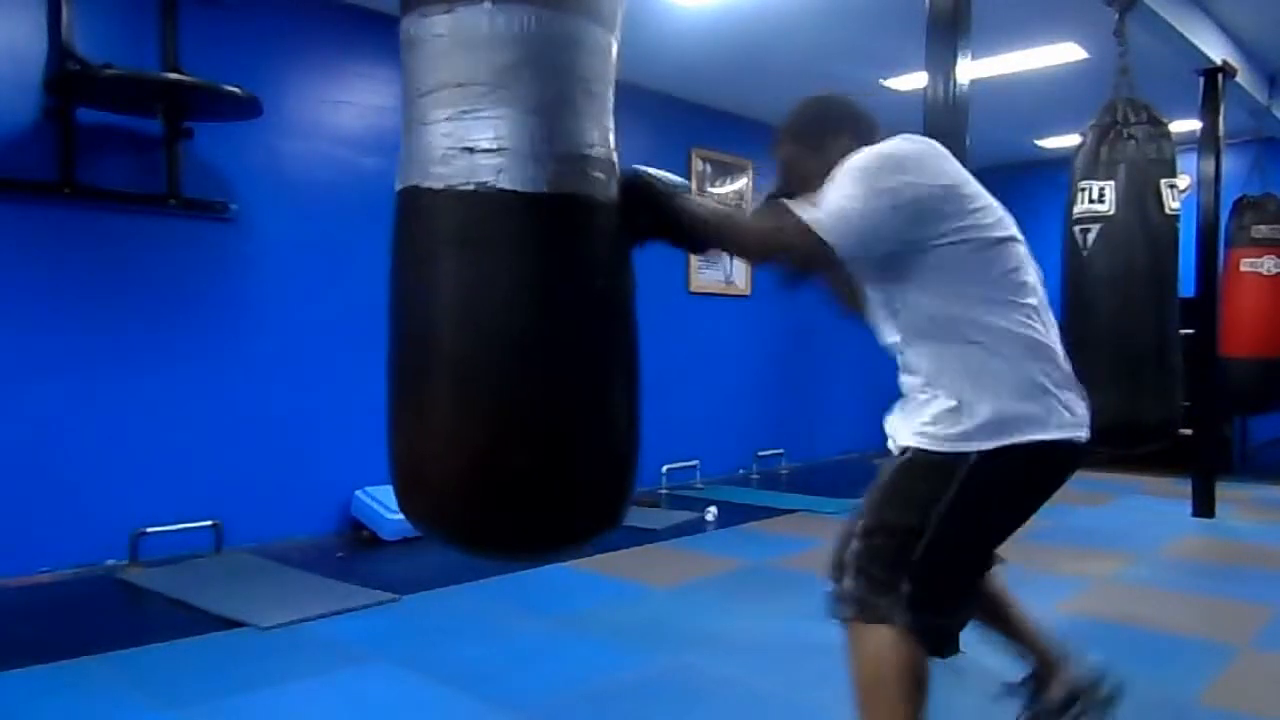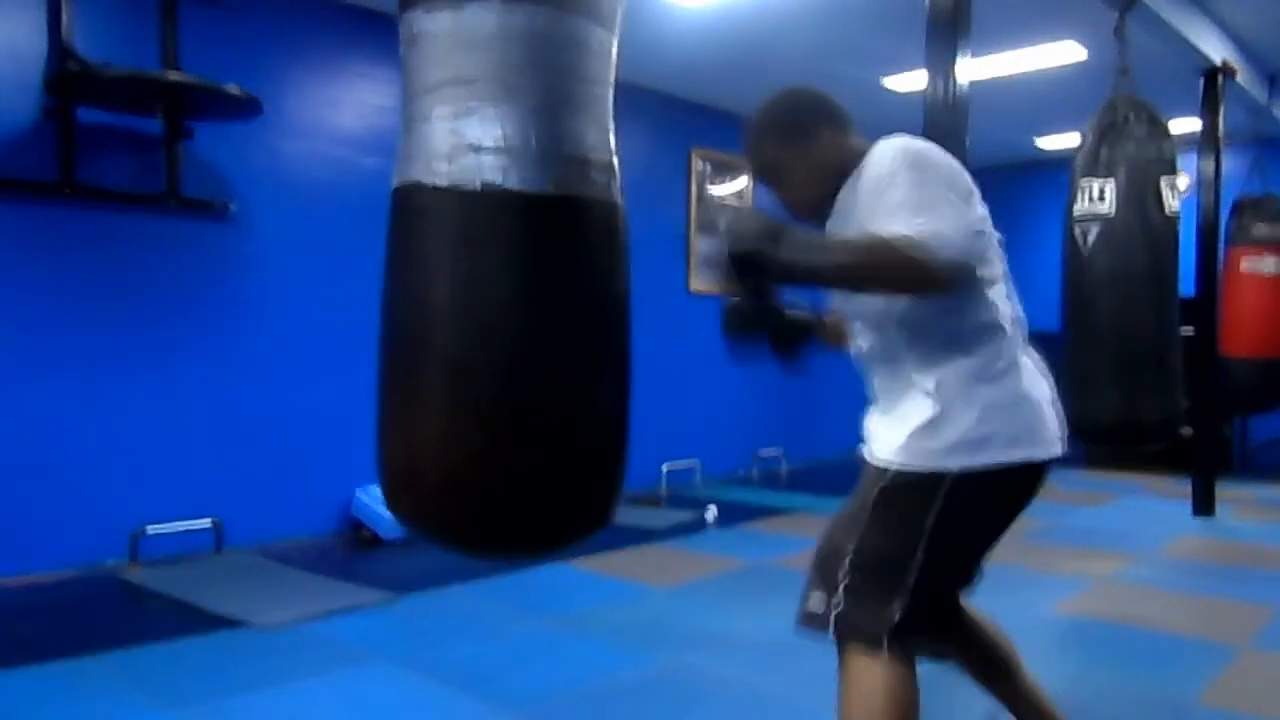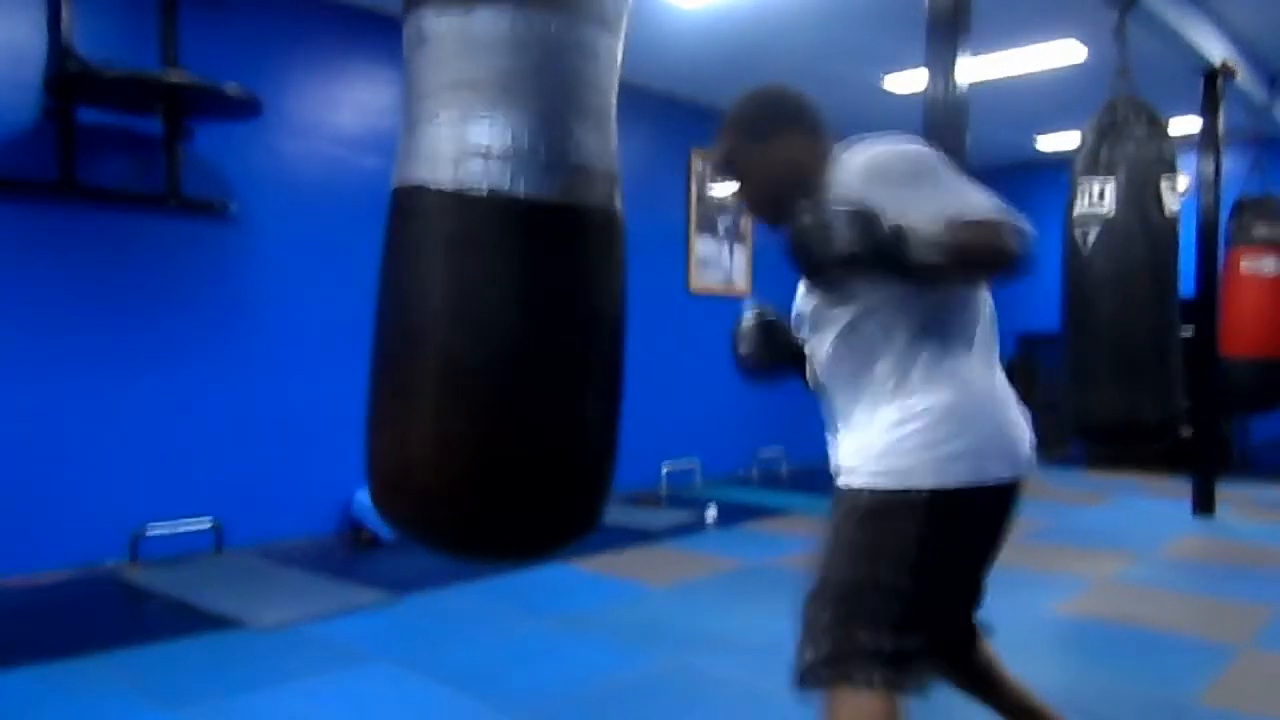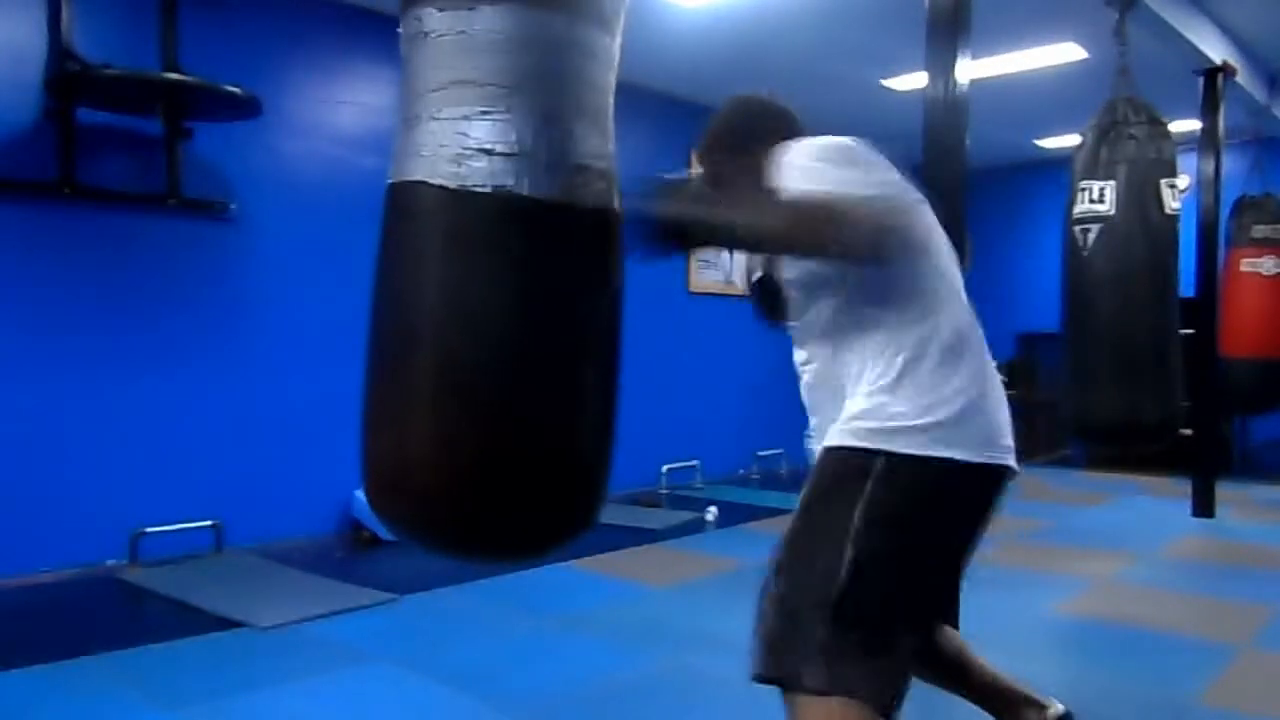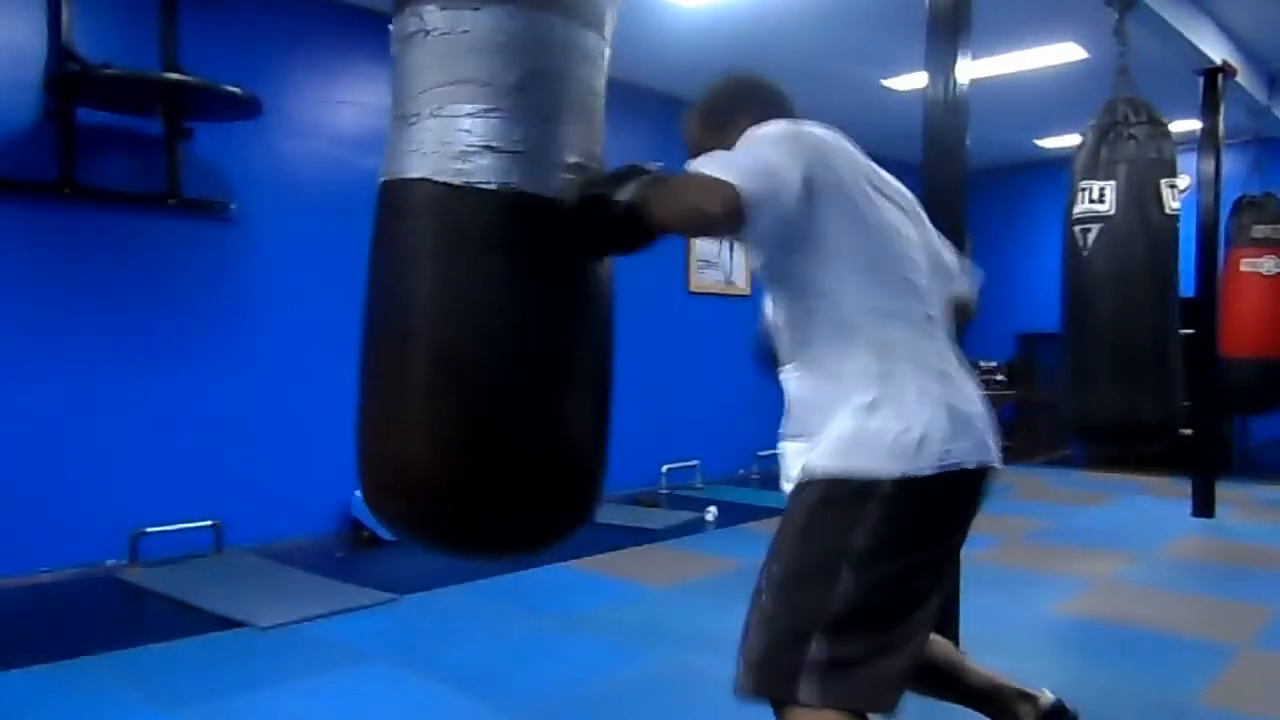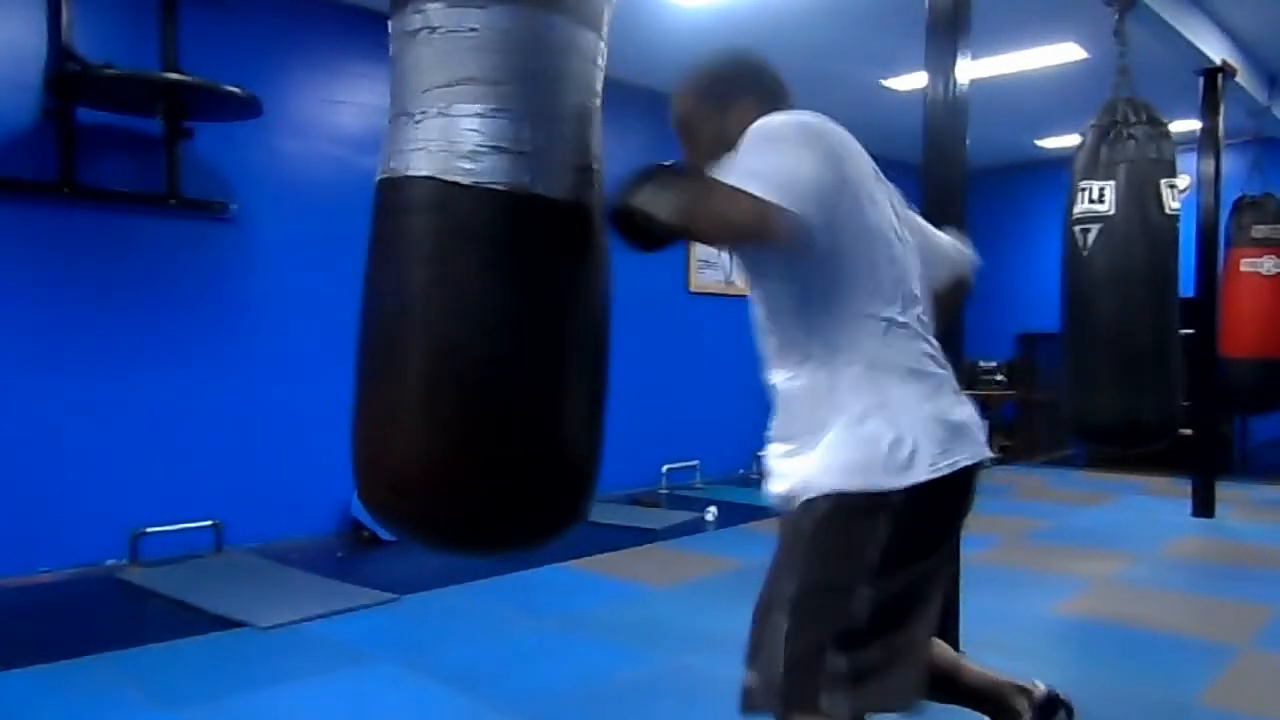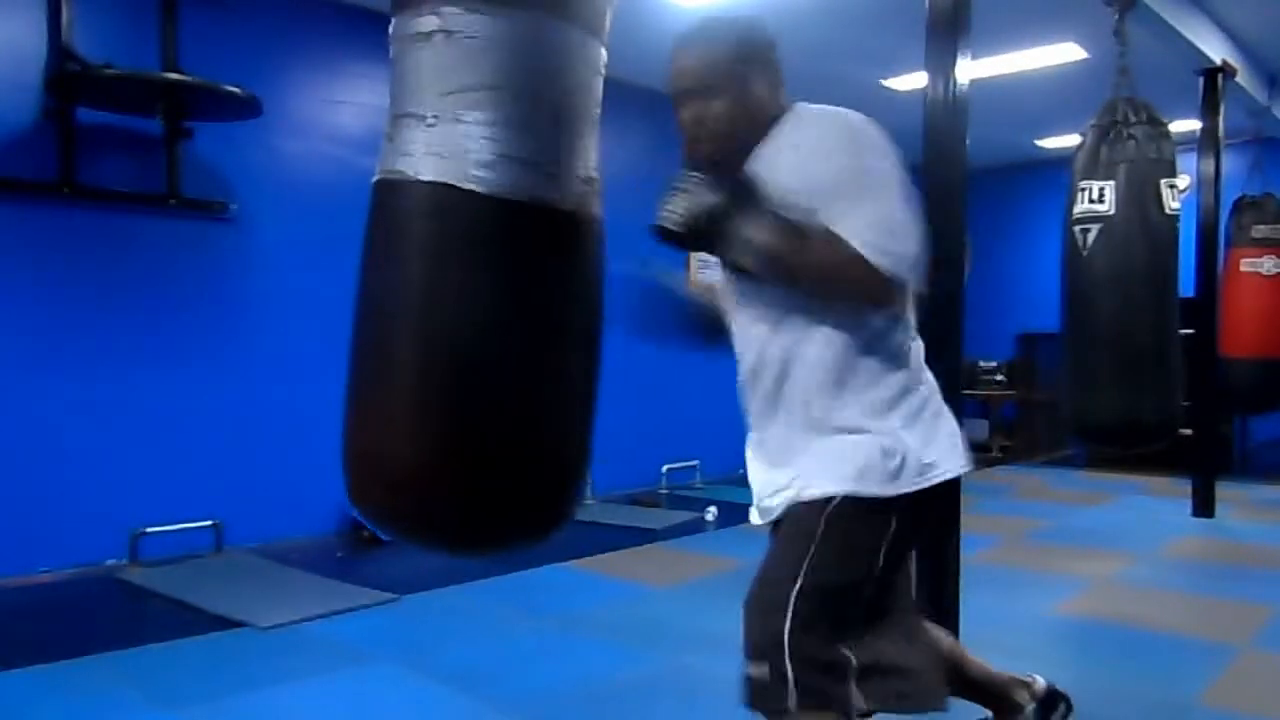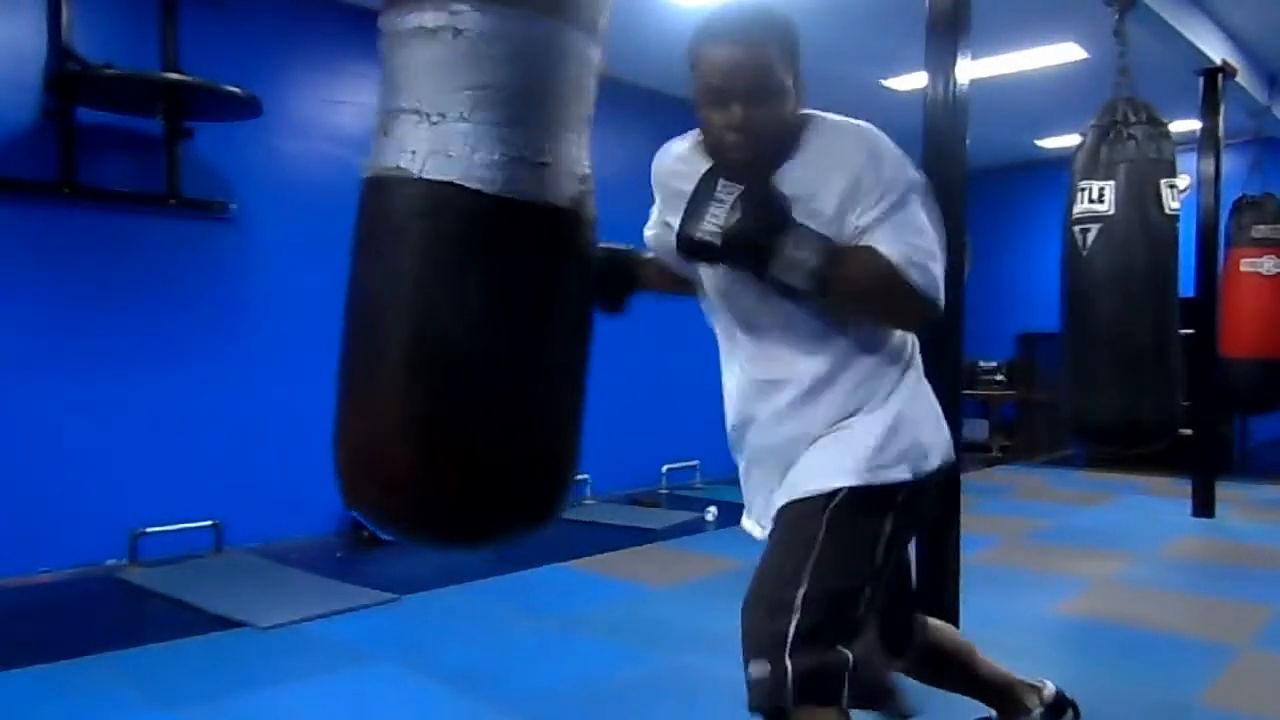
dt=0.2s
person 1, frame 1
left shoulder: (893, 163)
right shoulder: (911, 188)
left elbow: (803, 245)
right elbow: (874, 300)
left wrist: (674, 213)
left hip: (990, 420)
right hip: (1009, 417)
left knee: (878, 590)
right knee: (932, 568)
person 1, frame 2
left shoulder: (903, 165)
right shoulder: (856, 205)
left elbow: (937, 269)
right elbow: (879, 328)
left wrist: (785, 254)
left hip: (968, 434)
right hip: (958, 433)
left knee: (866, 619)
right knee: (918, 603)
person 1, frame 3
left shoulder: (882, 169)
right shoulder: (819, 213)
left elbow: (1004, 243)
left wrist: (894, 247)
right wrist: (783, 345)
left hip: (930, 453)
right hip: (961, 449)
left knee: (853, 653)
right knee: (927, 625)
person 1, frame 4
left shoulder: (822, 157)
right shoulder: (839, 177)
left elbow: (864, 230)
left wrist: (707, 212)
right wrist: (796, 306)
left hip: (906, 436)
left knee: (815, 658)
right knee: (896, 632)
person 1, frame 5
left shoulder: (784, 142)
right shoulder: (869, 183)
left elbow: (708, 204)
right elbow: (957, 292)
left wrist: (633, 196)
left hip: (887, 446)
right hip: (926, 440)
left knee: (797, 665)
right knee: (873, 641)
person 1, frame 6
left shoulder: (786, 134)
right shoulder: (847, 175)
left elbow: (754, 222)
right elbow: (953, 266)
left wrist: (658, 200)
left hip: (879, 453)
right hip: (879, 449)
right knee: (866, 641)
person 1, frame 7
left shoulder: (836, 142)
right shoulder: (729, 177)
left elbow: (878, 284)
left wrist: (748, 228)
left hip: (866, 455)
right hip: (808, 455)
left knee: (795, 663)
right knee: (873, 630)
person 1, frame 8
left shoulder: (857, 154)
right shoulder: (675, 165)
left elbow: (914, 300)
right elbow: (689, 270)
left wrist: (785, 246)
right wrist: (622, 269)
left hip: (862, 445)
right hip: (781, 452)
left knee: (793, 654)
right knee: (876, 624)
